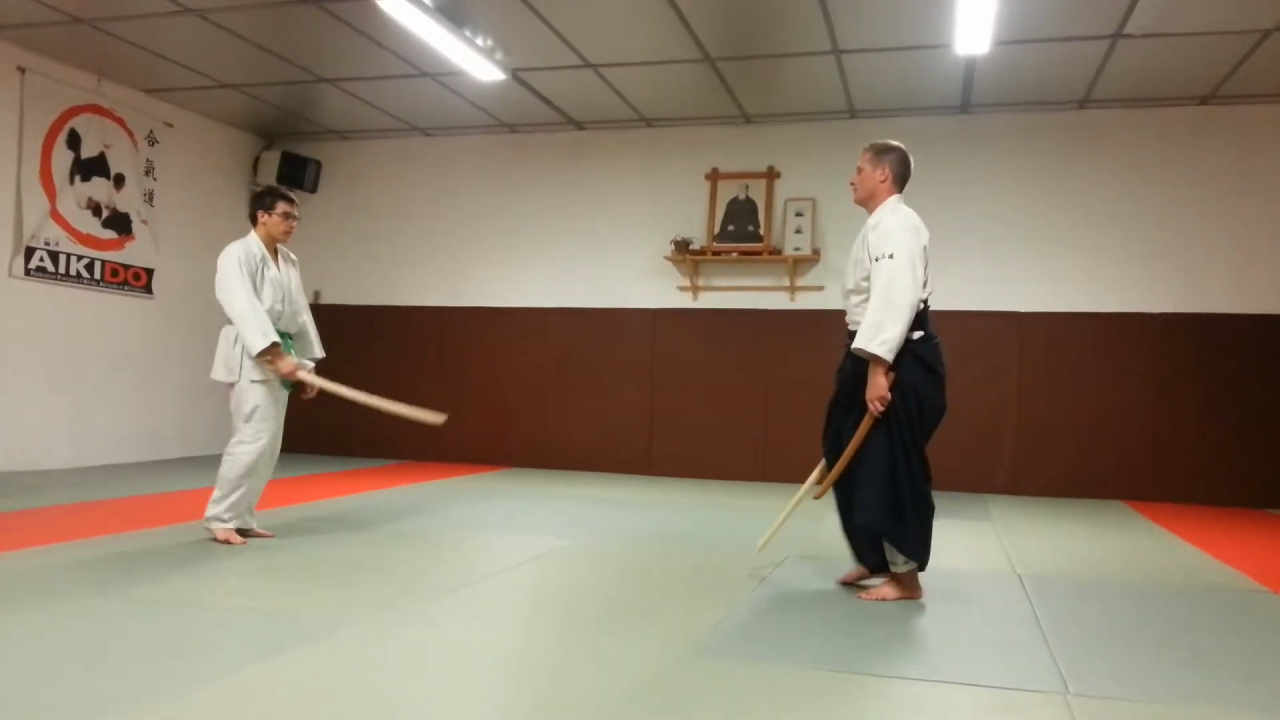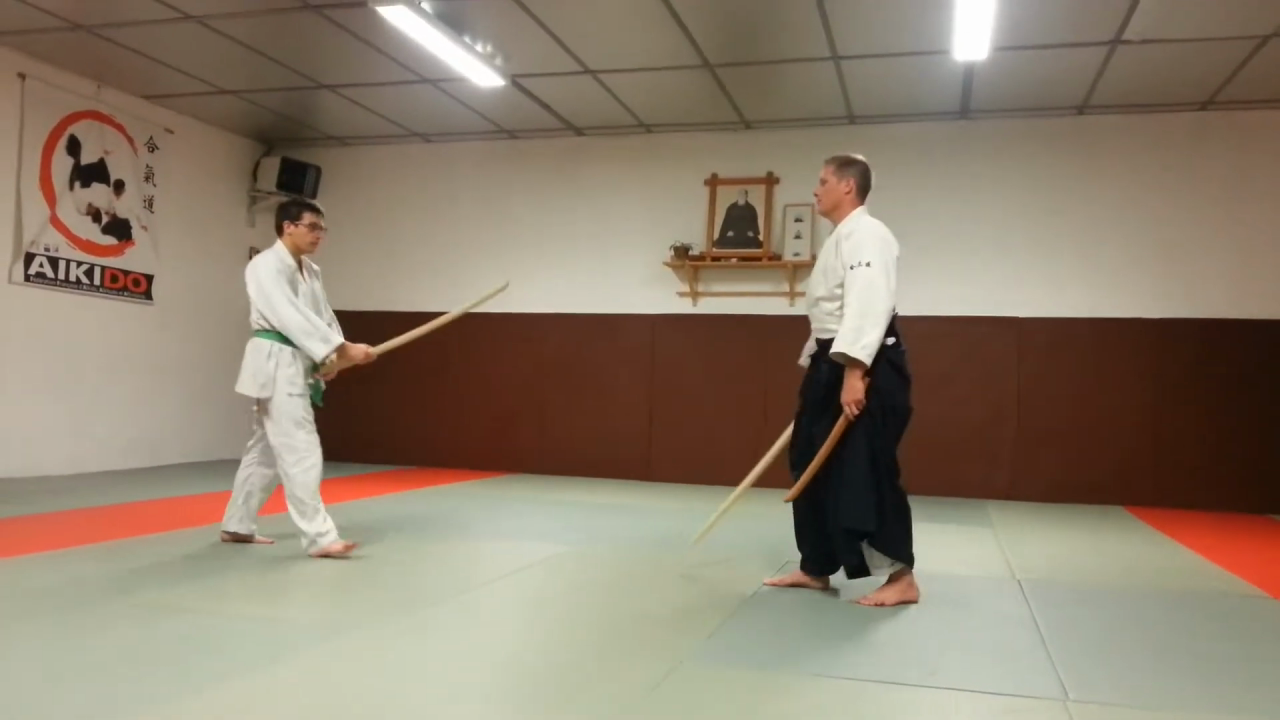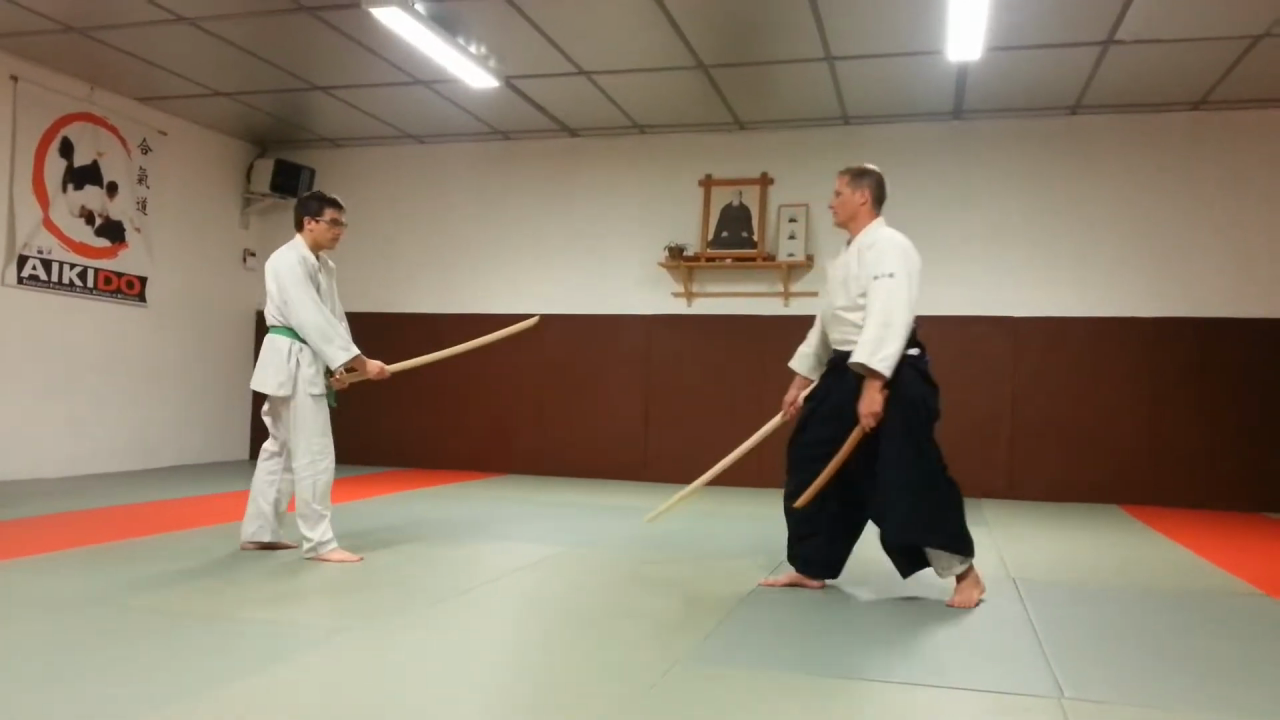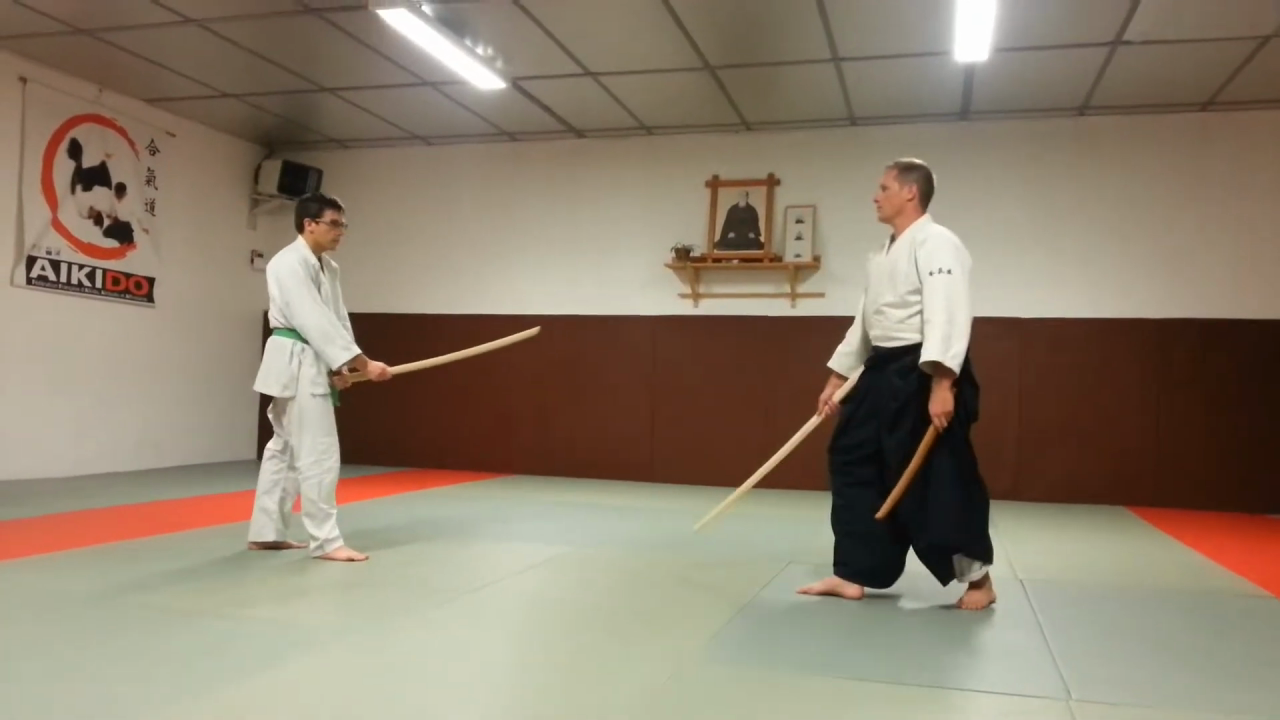
dt=0.5s
person 1, frame 1
left shoulder: (896, 223)
right shoulder: (881, 224)
left elbow: (897, 299)
left wrist: (878, 369)
left hip: (897, 361)
right hip: (876, 356)
left knee: (893, 467)
right knee: (854, 459)
left ankle: (905, 576)
right ankle: (875, 559)
person 1, frame 2
left shoulder: (866, 234)
right shoulder: (839, 240)
left elbow: (869, 308)
left wrist: (855, 373)
right wrist: (817, 371)
left hip: (866, 367)
right hip: (833, 365)
left knee: (865, 472)
right knee: (815, 467)
left ankle: (900, 578)
right ankle: (816, 568)
person 1, frame 3
left shoulder: (888, 246)
right shoulder: (844, 257)
left elbow: (889, 319)
right elbow: (825, 324)
left wrist: (874, 385)
right wrist: (800, 381)
left hip: (891, 376)
right hip: (845, 375)
left knee: (910, 478)
right knee: (810, 461)
left ankle: (965, 573)
right ankle: (809, 568)
person 1, frame 4
left shoulder: (937, 243)
right shoulder: (883, 253)
left elbow: (948, 317)
right elbow: (865, 321)
left wrist: (943, 384)
right wrist: (837, 379)
left hip: (924, 376)
right hip: (884, 374)
left knee: (941, 479)
right knee: (853, 466)
left ankle: (978, 579)
right ankle: (852, 574)
person 2, frame 1
left shoulder: (289, 261)
right shoulder: (237, 254)
left elbow: (299, 314)
right elbow: (245, 310)
left wrist: (306, 361)
right wrist: (277, 354)
left hip: (277, 357)
right hip: (249, 355)
left knee: (267, 442)
right knee: (256, 437)
left ankle: (239, 519)
right ankle: (221, 516)
person 2, frame 2
left shoulder: (310, 270)
right shoulder: (266, 266)
left elbow: (324, 316)
right elbow: (293, 319)
left wrist: (334, 356)
right wrist: (343, 348)
left hip: (297, 366)
right hip: (277, 364)
left knee: (265, 449)
right knee: (300, 450)
left ankle: (237, 525)
right ankle: (320, 536)
person 2, frame 3
left shoulder: (323, 265)
right shoulder: (288, 261)
left elbow: (334, 318)
right elbow: (313, 321)
left wrist: (336, 368)
right wrist: (361, 362)
left hip: (305, 364)
right hip: (292, 363)
left knee: (280, 450)
right knee: (313, 454)
left ankle: (258, 532)
right ankle: (319, 542)
person 2, frame 4
left shoulder: (328, 267)
right shoulder: (289, 264)
left elbow: (337, 319)
right elbow: (315, 322)
left wrist: (340, 367)
right wrist: (362, 362)
left hip: (313, 364)
right hip: (296, 363)
left knee: (284, 449)
right knee: (318, 453)
left ankle: (265, 531)
right ankle: (326, 541)
